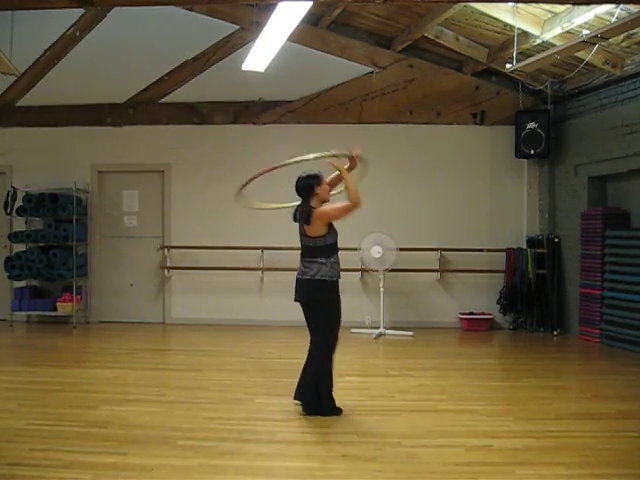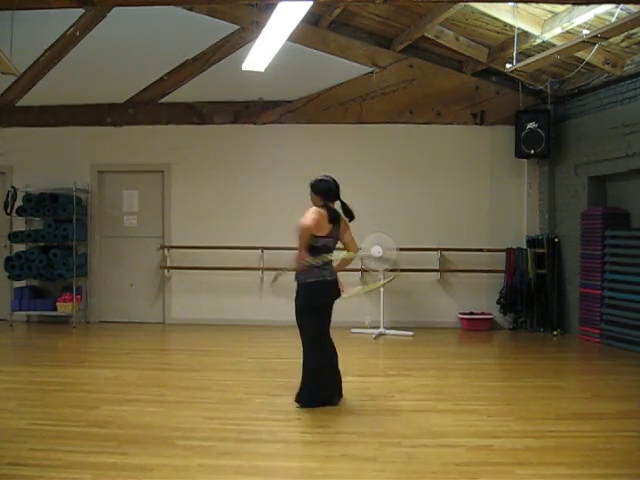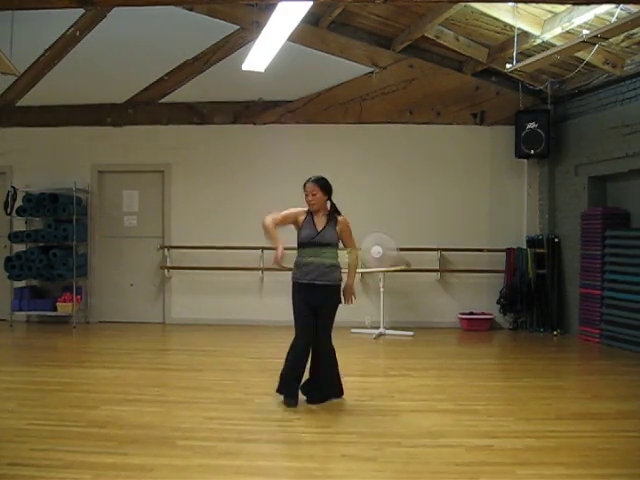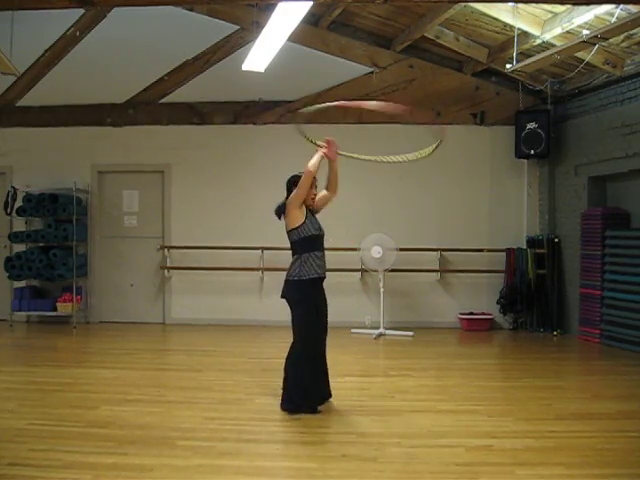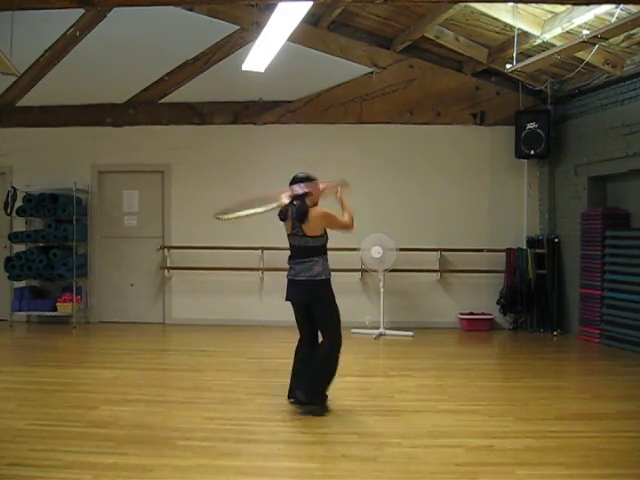
dt=0.5s
person 1, frame 1
left shoulder: (310, 209)
right shoulder: (319, 213)
left elbow: (336, 182)
right elbow: (355, 202)
left wrist: (349, 166)
right wrist: (344, 170)
left hip: (308, 283)
right hip: (321, 285)
left knee: (319, 341)
right knee: (325, 343)
left ankle: (310, 396)
right ankle: (317, 403)
person 1, frame 2
left shoulder: (316, 213)
right shoulder: (340, 219)
left elbow: (303, 226)
right elbow: (352, 250)
left wrist: (301, 252)
left hip: (312, 286)
right hip: (323, 284)
left knee: (311, 338)
right knee: (319, 336)
left ankle: (318, 394)
right ankle: (328, 389)
person 1, frame 3
left shoulder: (340, 221)
right shoulder: (299, 216)
left elbow: (352, 251)
right elbow: (268, 220)
left wrist: (350, 281)
right wrist: (278, 246)
left hip: (328, 288)
right hip: (302, 286)
left knee: (322, 339)
right knee: (303, 338)
left ankle: (321, 389)
right ankle: (290, 388)
person 1, frame 4
left shoulder: (308, 210)
right shoulder: (293, 207)
left elbow: (332, 190)
right elbow: (308, 174)
left wrist: (333, 159)
right wrist: (321, 155)
left hip: (313, 284)
right hip: (300, 285)
left knee: (317, 339)
right knee: (304, 341)
left ankle: (313, 394)
right ankle: (294, 400)
person 1, frame 5
left shoulder: (289, 213)
right shoulder: (318, 215)
left elbow: (293, 198)
right elbow: (349, 224)
left wrist: (314, 189)
right wrist: (341, 199)
left hip: (296, 283)
right hip: (316, 284)
left knee: (307, 339)
right knee: (332, 339)
left ankle: (303, 392)
right ankle: (310, 392)
